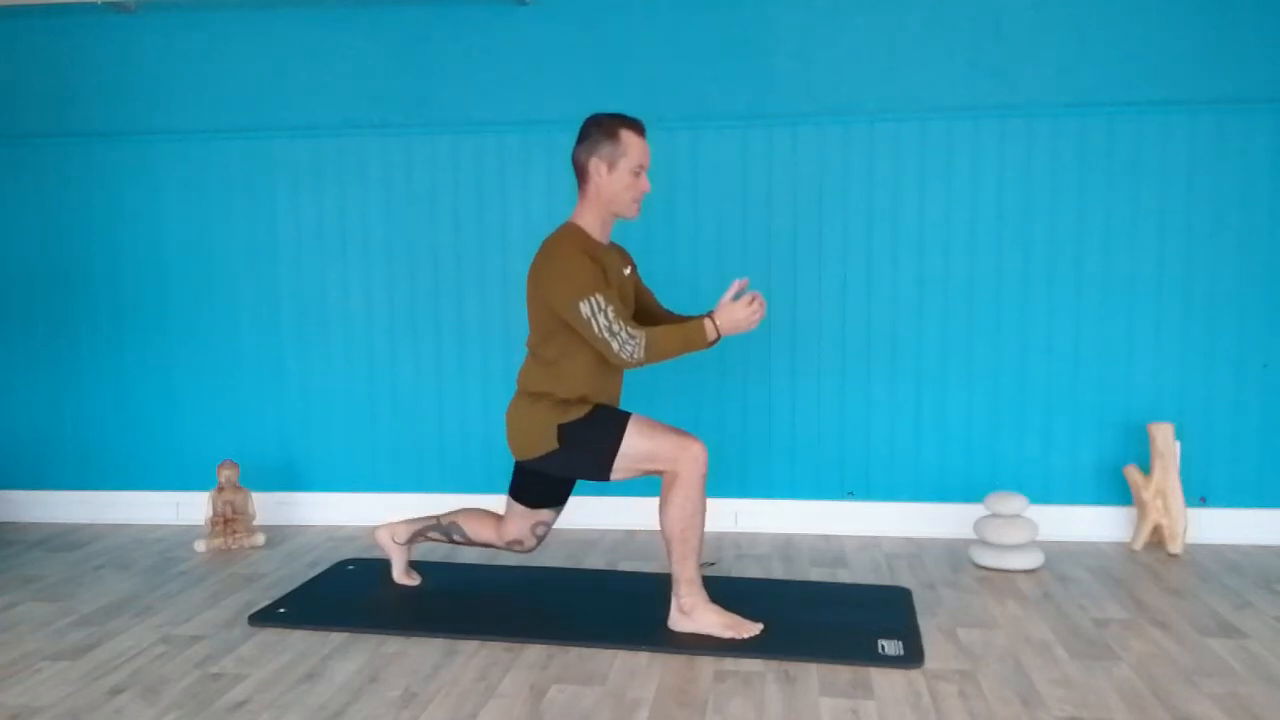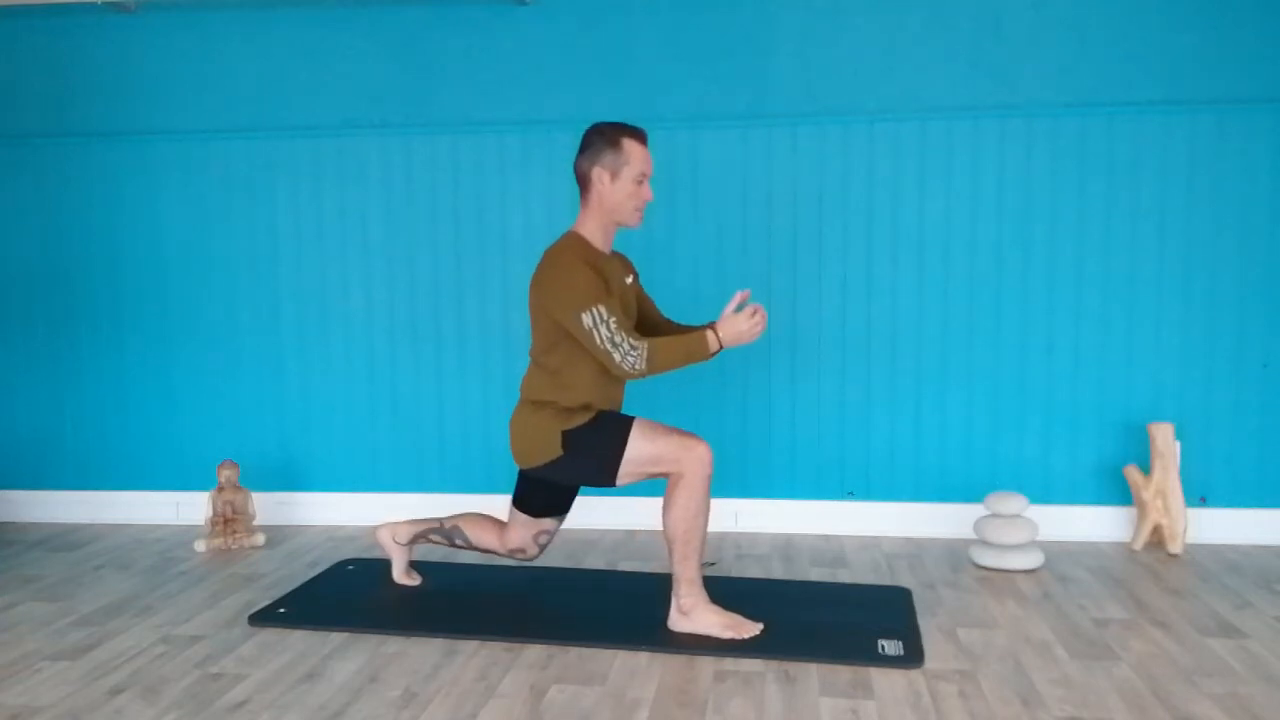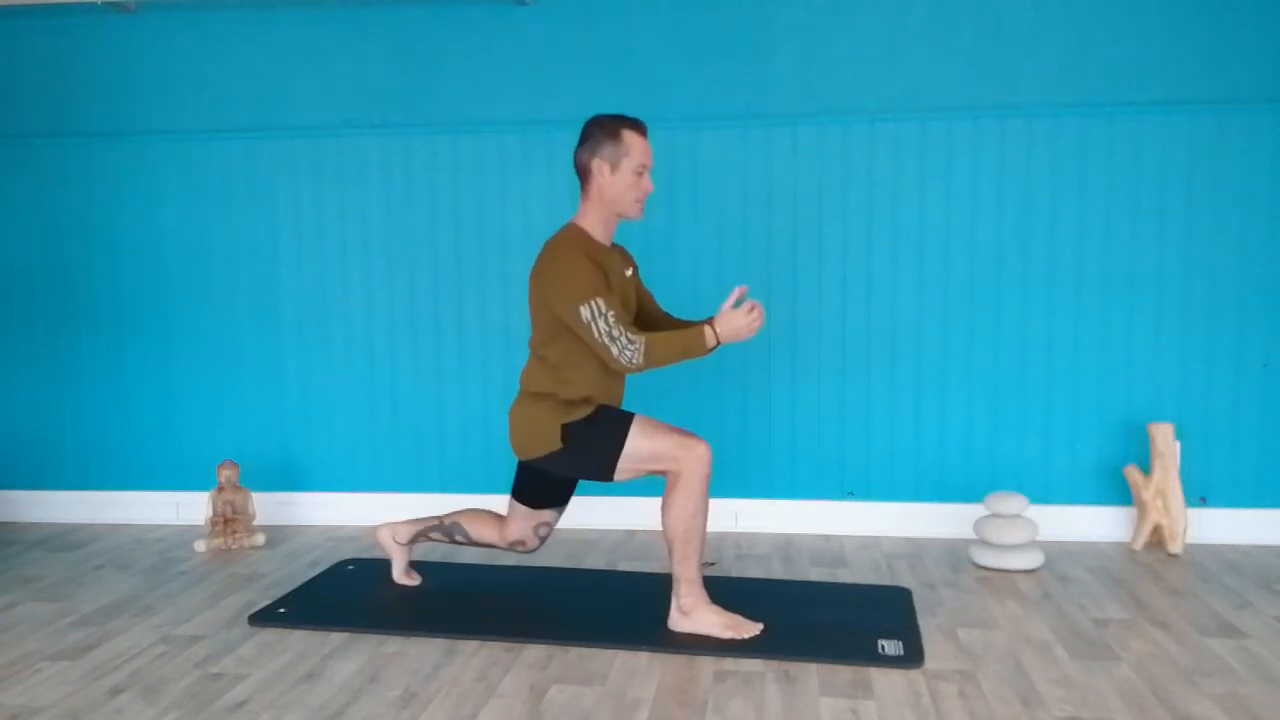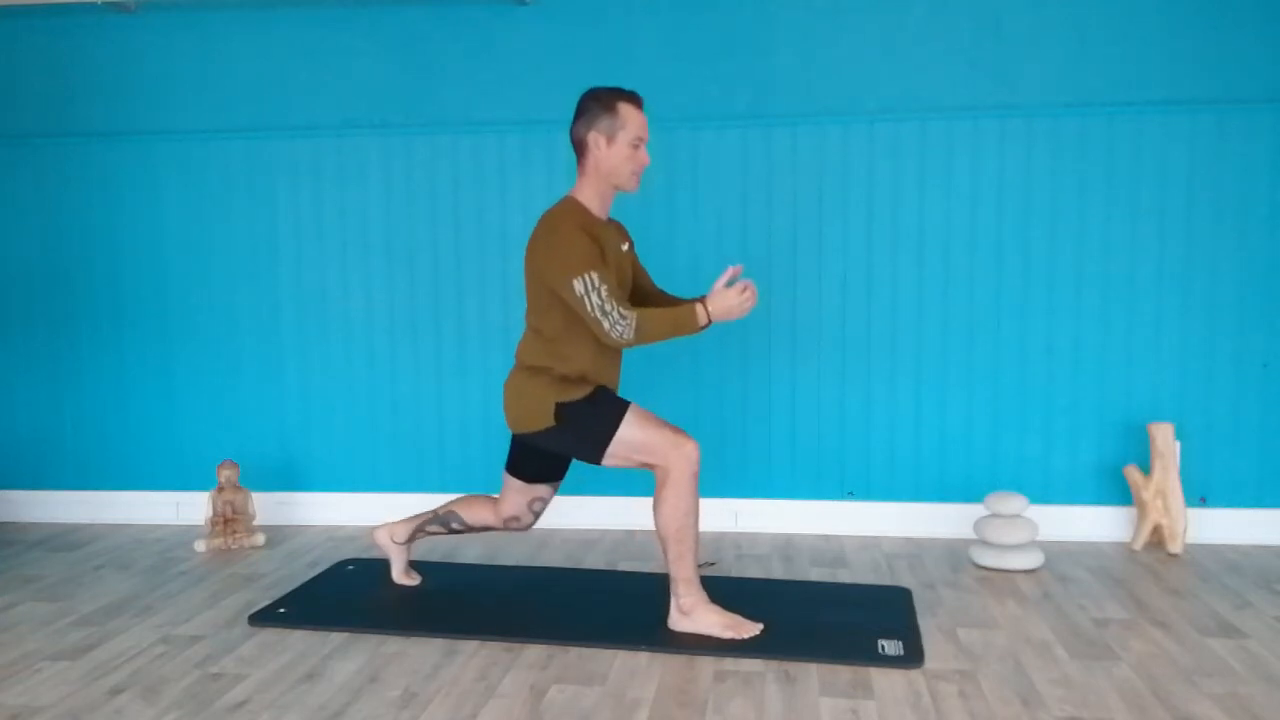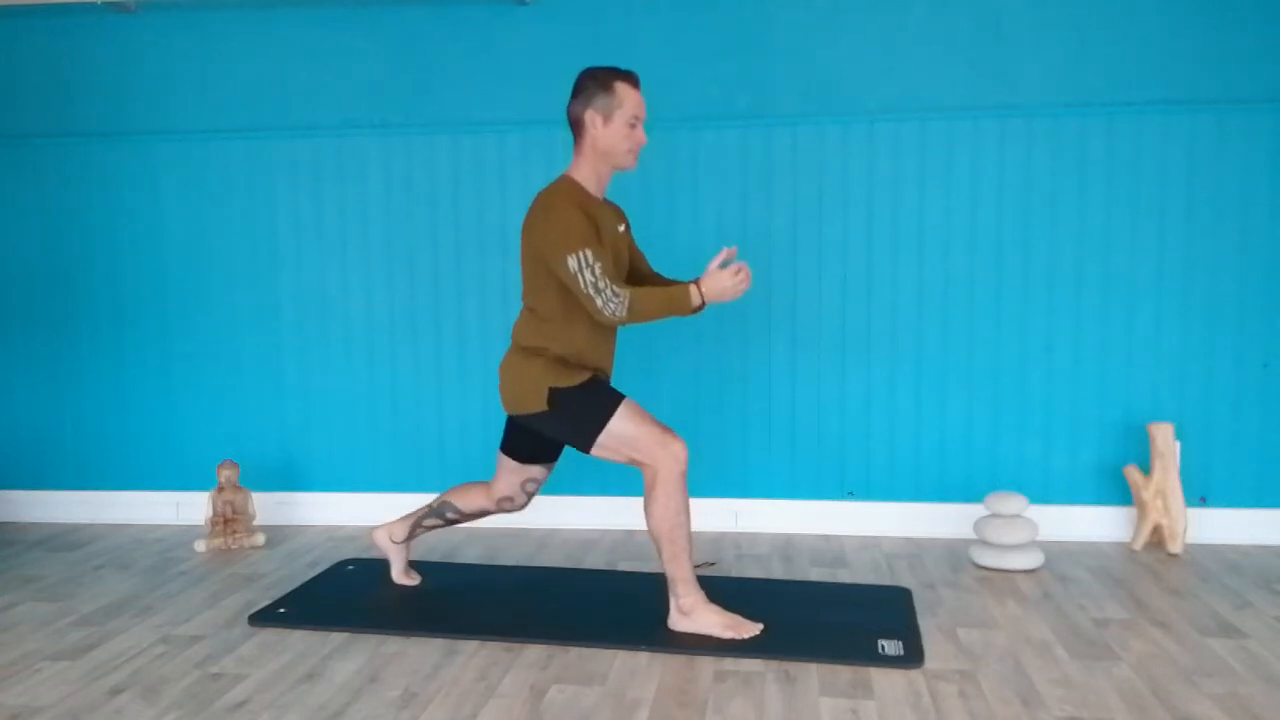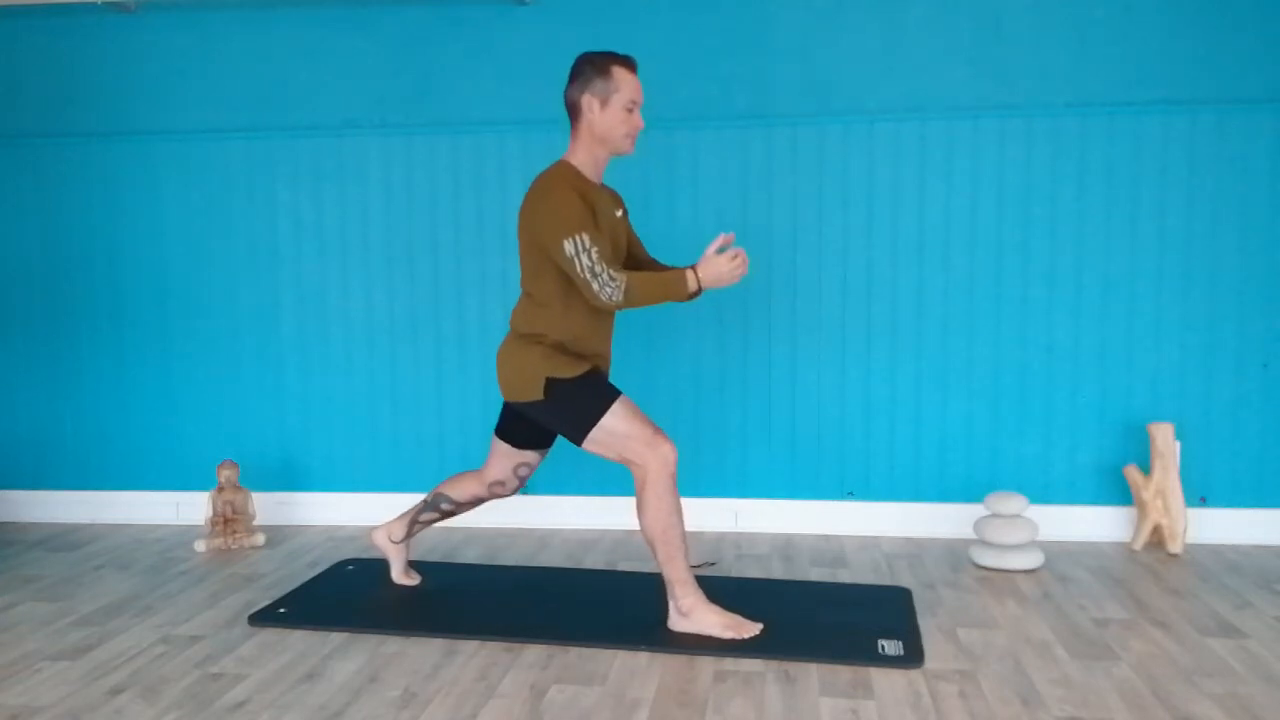
dt=0.2s
person 1, frame 1
left shoulder: (614, 259)
right shoulder: (565, 259)
left elbow: (656, 322)
right elbow: (627, 347)
left wrist: (714, 319)
right wrist: (715, 328)
left hip: (559, 420)
right hip: (553, 421)
left knee: (513, 537)
right knee: (687, 456)
left ankle: (401, 536)
right ankle: (688, 605)
person 1, frame 2
left shoulder: (616, 267)
right shoulder: (568, 268)
left elbow: (659, 333)
right elbow: (628, 358)
left wrist: (716, 329)
right wrist: (717, 339)
left hip: (564, 428)
right hip: (556, 429)
left knee: (516, 545)
right knee: (692, 456)
left ankle: (401, 535)
right ankle: (689, 605)
person 1, frame 3
left shoulder: (615, 259)
right shoulder: (568, 260)
left elbow: (657, 327)
right elbow: (625, 351)
left wrist: (714, 323)
right wrist: (714, 334)
left hip: (564, 420)
right hip: (556, 421)
left knee: (516, 536)
right knee: (691, 456)
left ankle: (402, 535)
right ankle: (689, 606)
person 1, frame 4
left shoulder: (613, 234)
right shoulder: (563, 233)
left elbow: (651, 303)
right elbow: (617, 327)
left wrist: (707, 303)
right wrist: (706, 312)
left hip: (556, 397)
right hip: (551, 398)
left knee: (510, 515)
right knee: (679, 453)
left ankle: (399, 535)
right ankle: (688, 605)
person 1, frame 5
left shoulder: (609, 215)
right shoulder: (559, 211)
left elbow: (646, 285)
right elbow: (611, 305)
left wrist: (700, 287)
right wrist: (700, 294)
left hip: (554, 379)
right hip: (547, 379)
left knee: (504, 496)
right knee: (667, 453)
left ankle: (398, 533)
right ankle: (687, 605)
person 1, frame 6
left shoulder: (605, 199)
right shoulder: (557, 195)
left elbow: (641, 270)
right elbow: (607, 289)
left wrist: (699, 273)
right wrist: (696, 279)
left hip: (552, 367)
right hip: (545, 367)
left knee: (498, 480)
right knee: (656, 454)
left ankle: (396, 533)
right ankle: (687, 606)
